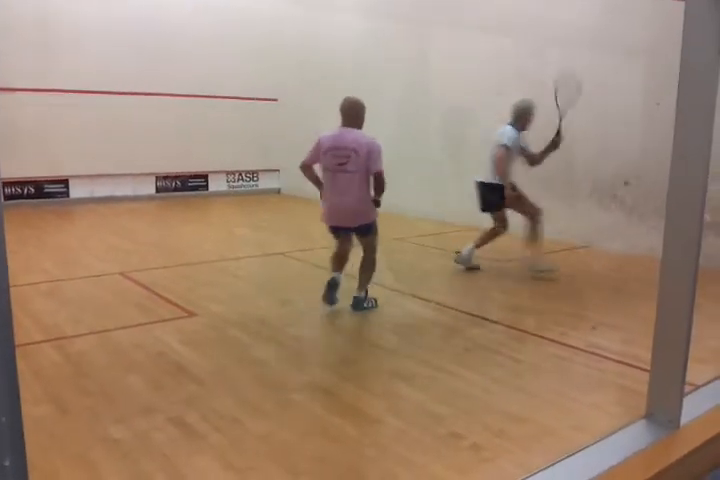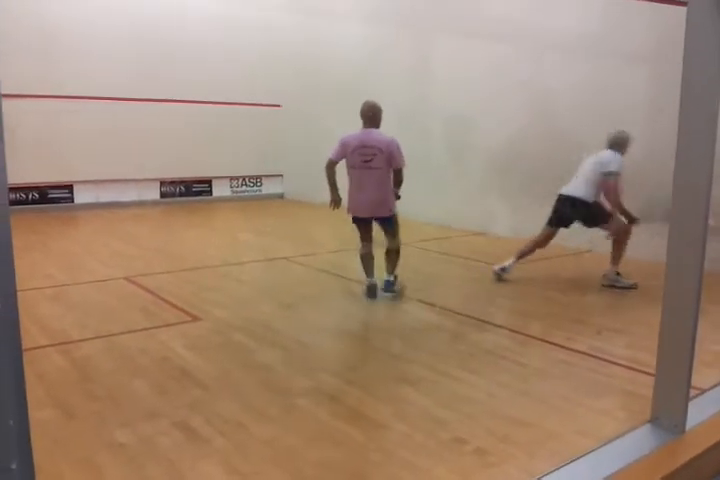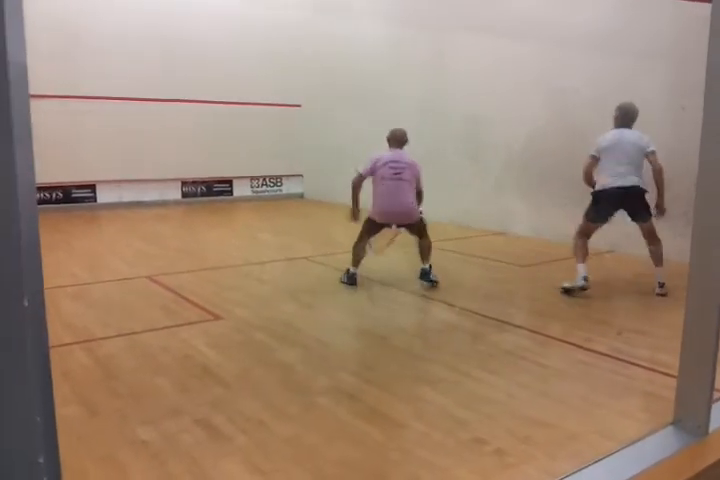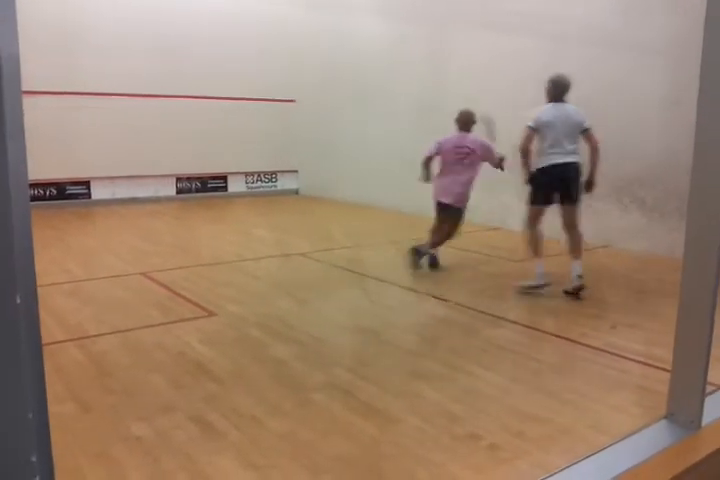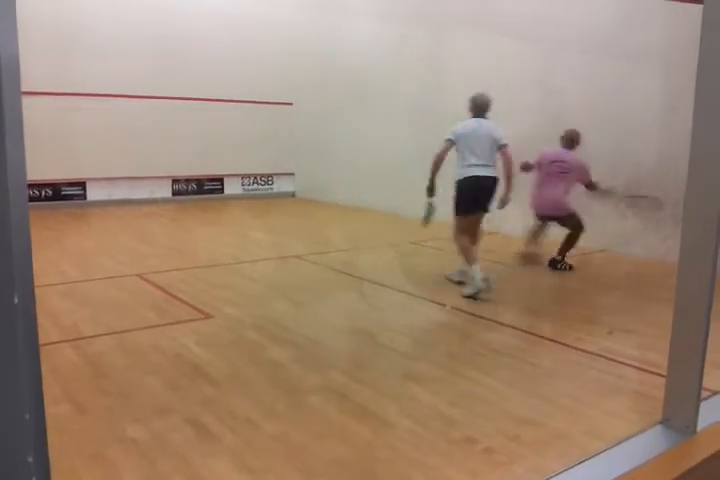
dt=0.4s
person 1, frame 1
left shoulder: (516, 136)
right shoulder: (508, 133)
left elbow: (533, 162)
right elbow: (498, 160)
left wrist: (551, 147)
right wrist: (508, 188)
left hip: (489, 184)
right hip: (492, 185)
left knee: (501, 226)
right knee: (534, 213)
left ankle: (466, 254)
right ankle: (535, 259)
person 1, frame 2
left shoulder: (598, 157)
right shoulder: (615, 160)
left elbow: (606, 190)
right elbow: (611, 190)
left wrist: (627, 214)
right wrist: (625, 215)
left hip: (565, 198)
right hip: (583, 202)
left knee: (542, 239)
right knee: (623, 230)
left ankle: (506, 266)
right ankle: (611, 275)
person 1, frame 3
left shoulder: (604, 139)
right shoulder: (642, 139)
left elbow: (587, 173)
right elbow: (657, 168)
left wrist: (597, 187)
right wrist: (661, 200)
left hip: (605, 191)
right hip: (633, 191)
left knee: (580, 235)
right knee: (652, 237)
left ankle: (581, 277)
right ankle: (660, 282)
person 1, frame 4
left shoulder: (541, 114)
right shoulder: (577, 114)
left elbow: (524, 146)
right elbow: (594, 145)
left wrist: (528, 171)
right wrist: (592, 175)
left hip: (547, 170)
right hip: (571, 169)
left knee: (532, 223)
right knee: (571, 226)
left ankle: (538, 275)
right ankle: (577, 276)
person 1, frame 5
left shoulder: (460, 128)
right shoulder: (495, 130)
left elbow: (440, 156)
right elbow: (508, 161)
left wrist: (431, 182)
right wrist: (507, 192)
left hip: (468, 180)
right hip: (489, 181)
left knee: (461, 233)
right knee: (472, 227)
left ankle: (478, 278)
right ankle: (464, 273)
person 2, frame 1
left shoulder: (324, 141)
right shoulder: (369, 143)
left elbow: (304, 167)
right elbow: (378, 180)
left wrist: (321, 186)
right wrist: (377, 197)
left hip: (333, 210)
right hip: (361, 210)
left knee: (342, 247)
right knee: (369, 251)
left ankle: (334, 280)
right ankle: (360, 297)
person 2, frame 2
left shoulder: (347, 141)
right shoulder: (390, 142)
left elbow: (329, 166)
right elbow: (398, 174)
left wrist: (334, 193)
right wrist: (395, 190)
left hip: (358, 203)
right hip: (384, 203)
left knee: (366, 242)
right knee: (393, 240)
left ankle: (370, 283)
right ankle: (390, 279)
person 2, frame 3
left shoulder: (378, 160)
right shoulder: (413, 164)
left elbow: (357, 181)
right elbow: (419, 192)
left wrist: (354, 206)
right wrist: (416, 210)
left hip: (381, 211)
right hip: (407, 211)
left knee: (363, 238)
right knee: (424, 237)
left ankle: (352, 273)
right ankle: (426, 270)
person 2, frame 4
left shoulder: (444, 142)
right shoulder: (482, 145)
left elbow: (427, 159)
right elbow: (498, 164)
left wrist: (427, 174)
right wrist: (501, 159)
left hip: (441, 189)
right hip: (459, 194)
left knee: (441, 224)
right knee: (449, 229)
left ankle: (429, 252)
right ankle: (422, 249)
person 2, frame 5
left shoulder: (545, 156)
right shoulder: (579, 164)
left elbow: (526, 167)
right elbow: (590, 186)
right wrist: (596, 186)
left hip: (539, 202)
right hip: (556, 204)
left knee: (543, 223)
right knee: (578, 227)
left ankle: (529, 248)
right ankle: (557, 259)
